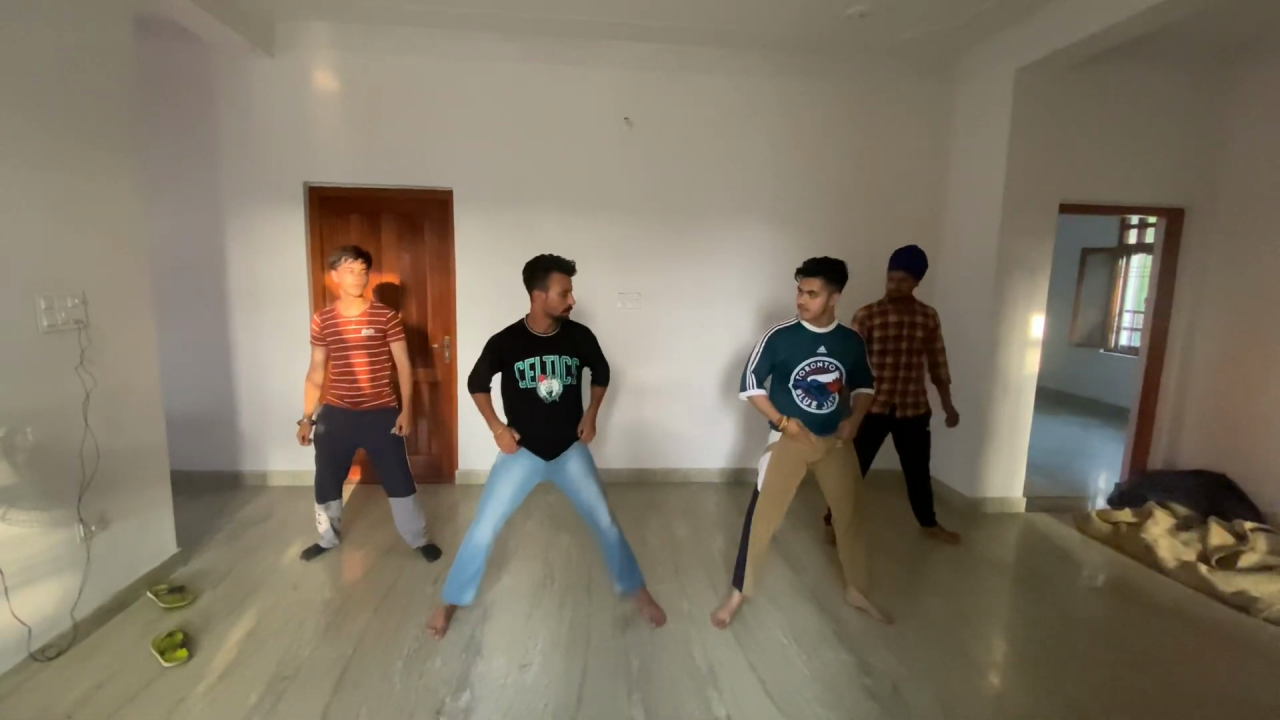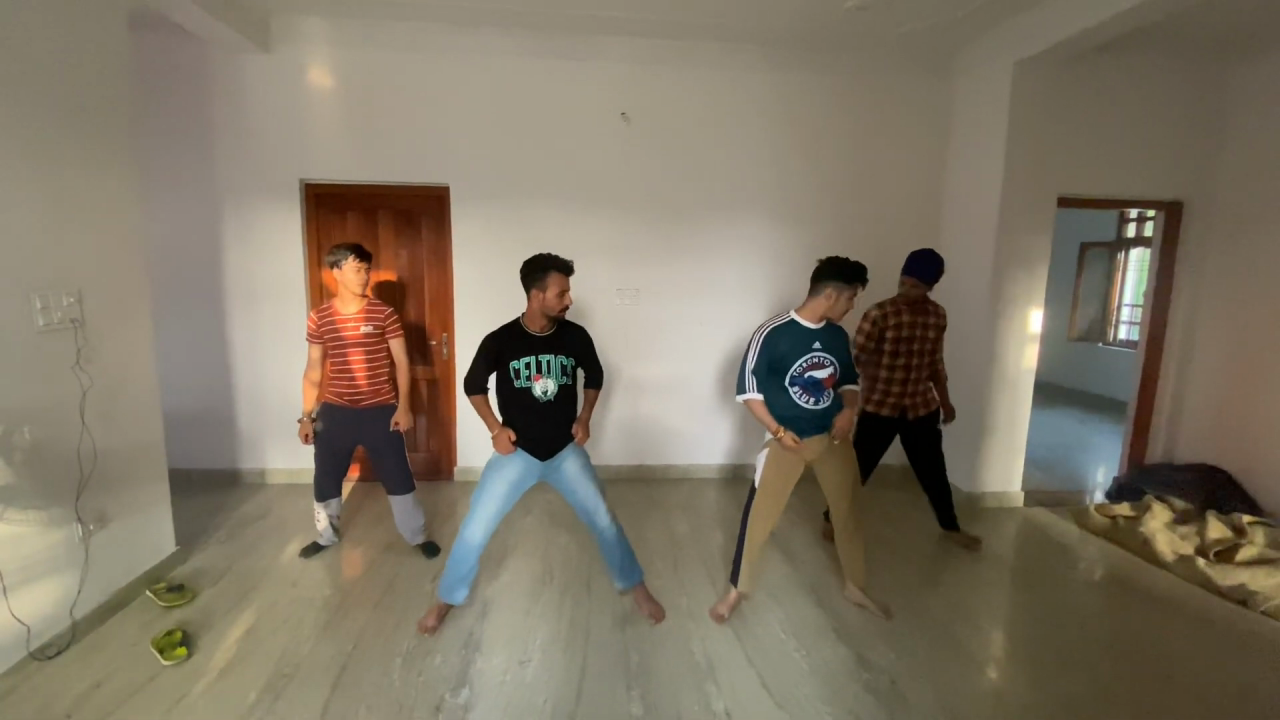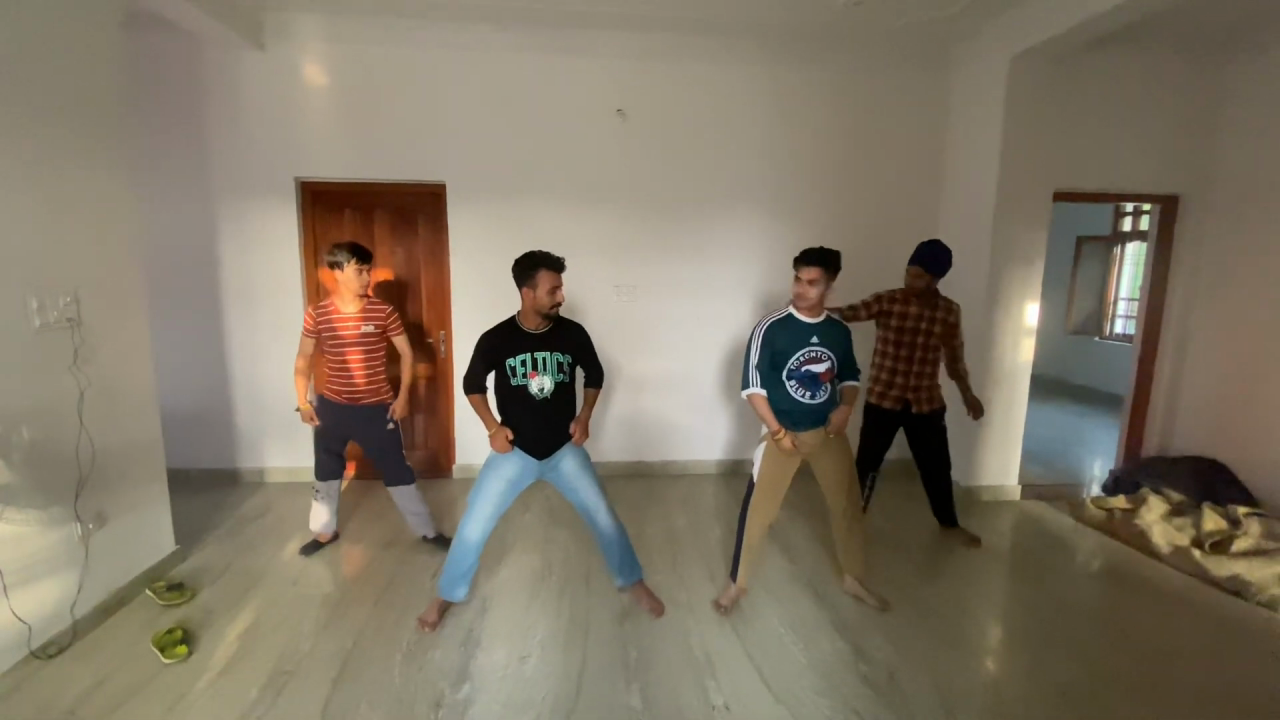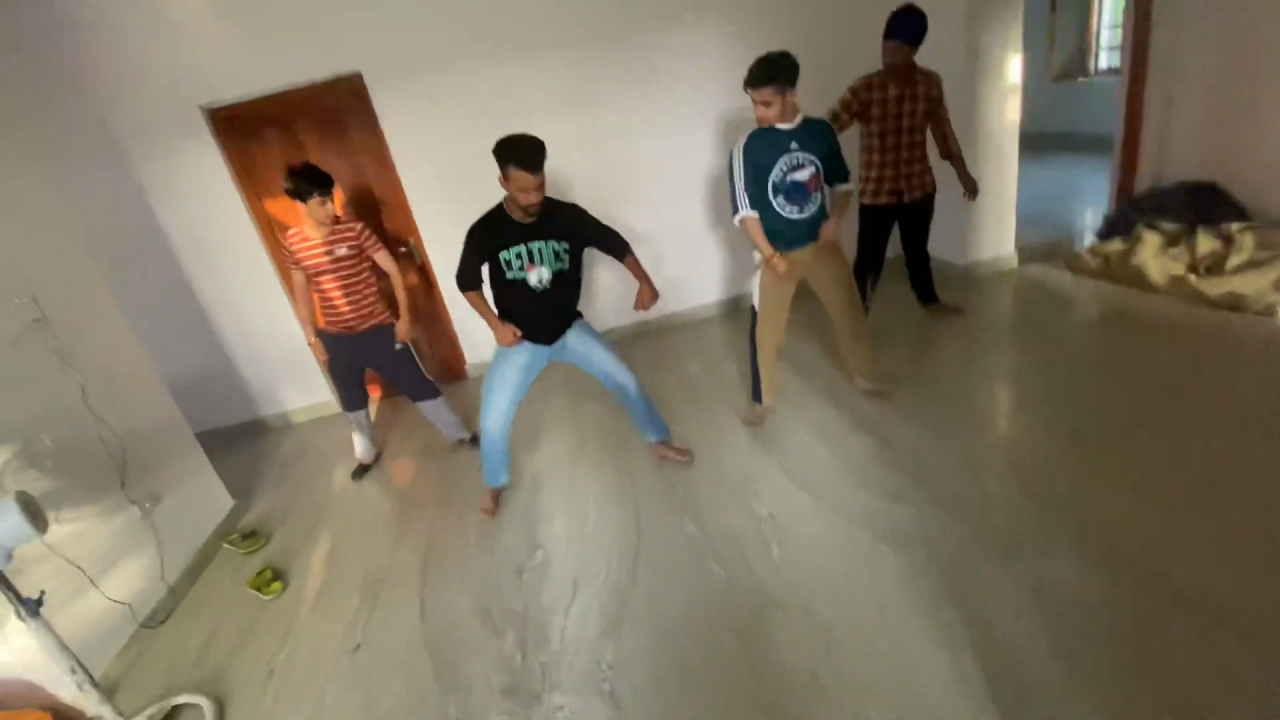
dt=0.5s
person 1, frame 1
left shoulder: (580, 336)
right shoulder: (505, 342)
left elbow: (601, 373)
right elbow: (477, 383)
left wrist: (590, 415)
right wrist: (497, 427)
left hip: (570, 449)
right hip: (521, 451)
left knee: (604, 522)
right knee: (484, 529)
left ankle: (636, 591)
right ankle: (450, 602)
person 1, frame 2
left shoulder: (576, 337)
right shoulder: (500, 341)
left elbow: (594, 376)
right elbow: (473, 385)
left wrist: (585, 418)
right wrist: (495, 428)
left hip: (566, 450)
right hip: (517, 451)
left knee: (603, 522)
right knee: (475, 531)
left ankle: (634, 586)
right ankle: (446, 600)
person 1, frame 3
left shoulder: (573, 334)
right shoulder: (496, 339)
left elbow: (594, 375)
right elbow: (473, 384)
left wrist: (584, 417)
right wrist: (493, 427)
left hip: (563, 449)
right hip: (514, 450)
left knee: (604, 520)
right knee: (473, 529)
left ankle: (633, 582)
right ankle: (445, 597)
person 1, frame 4
left shoulder: (567, 216)
right shoulder: (484, 231)
left elbow: (614, 243)
right elbow: (467, 281)
left wrist: (644, 281)
right wrist: (495, 323)
left hip: (569, 329)
right hip: (520, 340)
left knee: (627, 382)
right knee: (493, 423)
left ankle: (659, 442)
right ankle: (496, 485)
person 2, frame 1
left shoulder: (852, 341)
right shoulder: (778, 336)
left elbow: (864, 385)
right elbow: (750, 384)
left wrist: (855, 419)
right wrist: (781, 420)
left hip: (836, 441)
right hip: (789, 440)
left knee: (850, 516)
right knee: (761, 517)
left ankle: (855, 590)
right ankle: (737, 594)
person 2, frame 2
left shoulder: (838, 336)
right shoulder: (772, 334)
left elbow: (849, 380)
right elbow: (748, 388)
left wrist: (848, 411)
right wrist: (778, 432)
left hip: (832, 438)
right hip: (786, 439)
left knee: (848, 511)
right knee: (759, 514)
left ankle: (854, 586)
right ankle: (736, 589)
person 2, frame 3
left shoulder: (840, 332)
right shoulder: (770, 328)
left elbow: (850, 377)
right elbow: (753, 386)
left wrist: (845, 407)
right wrist: (778, 432)
left hip: (829, 432)
right hip: (783, 433)
left knee: (847, 505)
right knee: (757, 508)
left ankle: (852, 579)
right ankle: (736, 583)
person 2, frame 4
left shoulder: (820, 132)
right shoulder: (747, 147)
left elbow: (841, 181)
right elbow: (744, 209)
left wrist: (835, 218)
right wrist: (771, 256)
left hip: (820, 244)
right hip: (776, 253)
left knee: (848, 310)
right knee: (766, 328)
left ankle: (861, 375)
right ankle: (762, 398)
person 3, frame 1
left shoulder: (386, 316)
right shoulder: (322, 320)
left elbow: (403, 365)
right elbow: (316, 372)
left wrist: (406, 410)
right wrist: (307, 417)
left hip: (381, 414)
right hip: (336, 414)
left knee: (399, 480)
right knee: (326, 481)
left ankle: (419, 539)
right ankle: (328, 538)
person 3, frame 2
left shoulder: (384, 313)
right shoulder: (319, 318)
left elbow: (401, 361)
right elbow: (313, 370)
left wrist: (404, 406)
right wrist: (307, 415)
left hip: (381, 411)
right hip: (336, 412)
left knee: (398, 479)
right knee: (326, 479)
left ankle: (418, 536)
right ankle: (327, 536)
person 3, frame 3
left shoulder: (383, 312)
right shoulder: (317, 314)
left elbow: (406, 353)
right elbow: (303, 359)
left wrist: (403, 396)
right wrist: (303, 402)
left hip: (377, 408)
right hip: (332, 407)
left knee: (397, 473)
right knee: (326, 472)
left ankle: (427, 530)
right ankle: (324, 531)
person 3, frame 4
left shoulder: (354, 230)
right shoulder: (291, 244)
left elbow: (393, 272)
right elbow: (301, 293)
left wrist: (405, 317)
right wrist: (313, 338)
left hip: (378, 330)
right hip: (336, 339)
left knee: (420, 386)
right knee: (353, 404)
left ankle: (462, 433)
right ankle: (367, 455)
person 4, frame 1
left shoulder: (929, 316)
right shoulder: (867, 315)
left elbow: (937, 362)
left wrist: (948, 404)
left hip: (913, 407)
right hip: (872, 406)
left knee: (918, 468)
left ankle: (929, 523)
right ankle: (835, 522)
person 4, frame 2
left shoulder: (938, 315)
right shoulder: (880, 313)
left elbow: (936, 361)
right elbow: (859, 357)
left wrist: (945, 400)
left hip: (921, 407)
right hip: (879, 405)
left knee: (934, 470)
right knee: (859, 466)
left ankle: (951, 527)
right ankle: (835, 520)
person 4, frame 3
left shoulder: (950, 311)
right shoulder: (886, 301)
left elbow: (953, 356)
right elbow: (849, 312)
left wrist: (968, 395)
left hip: (925, 401)
right hip: (883, 399)
left knee: (936, 465)
right knee: (868, 462)
left ankle: (949, 522)
person 4, frame 4
left shoulder: (931, 83)
right shoulder: (864, 88)
left elbow: (943, 132)
right elbow: (834, 124)
left wrist: (962, 172)
left hip: (920, 187)
right hip: (877, 189)
left knee: (918, 250)
right knee: (869, 257)
left ankle: (930, 300)
